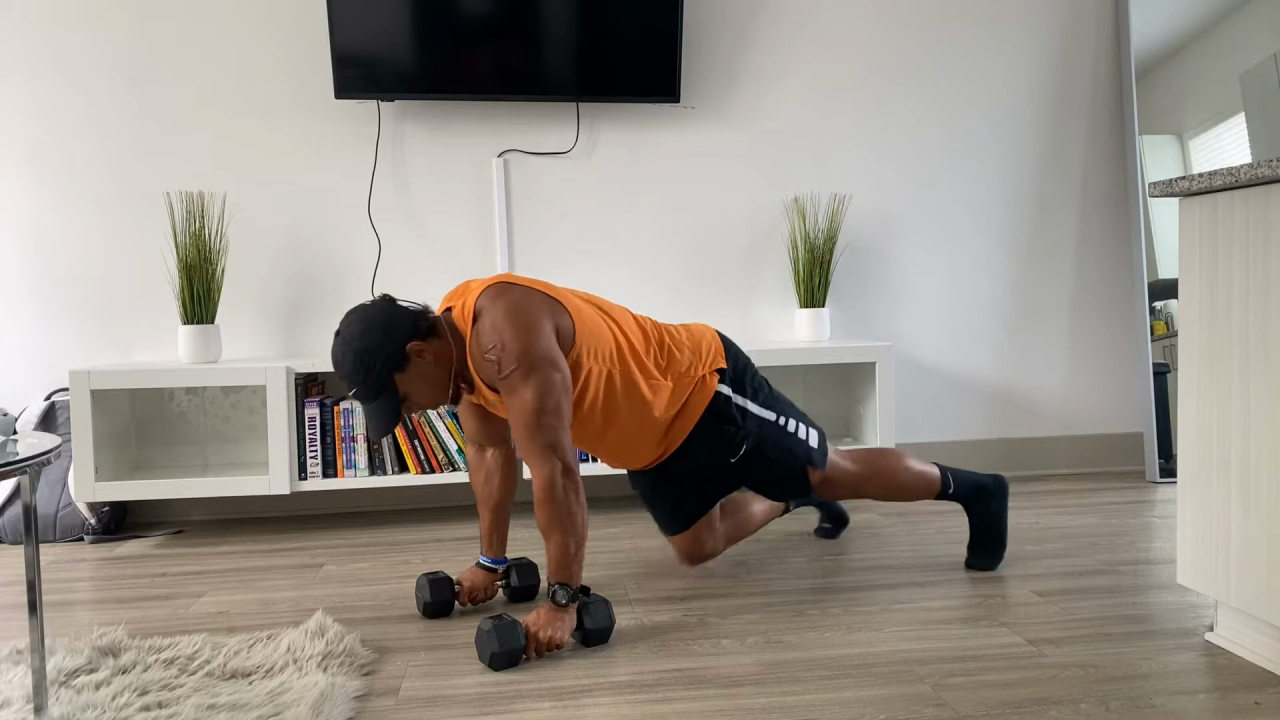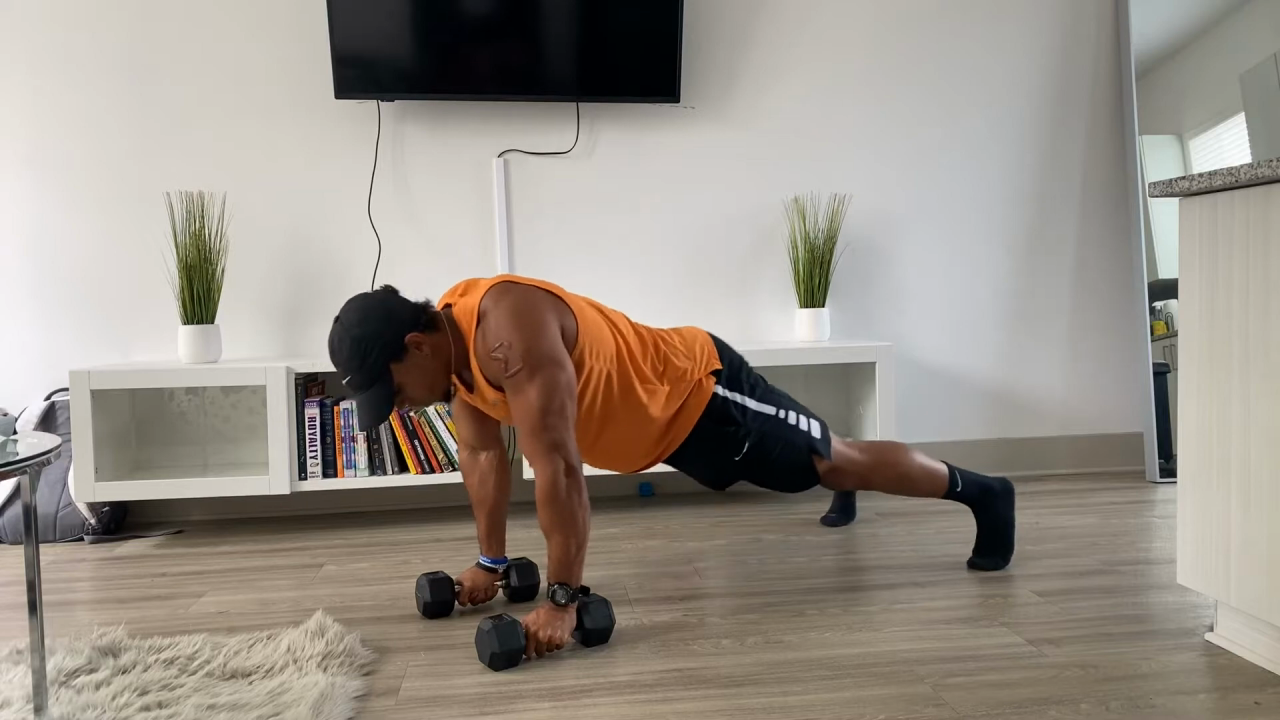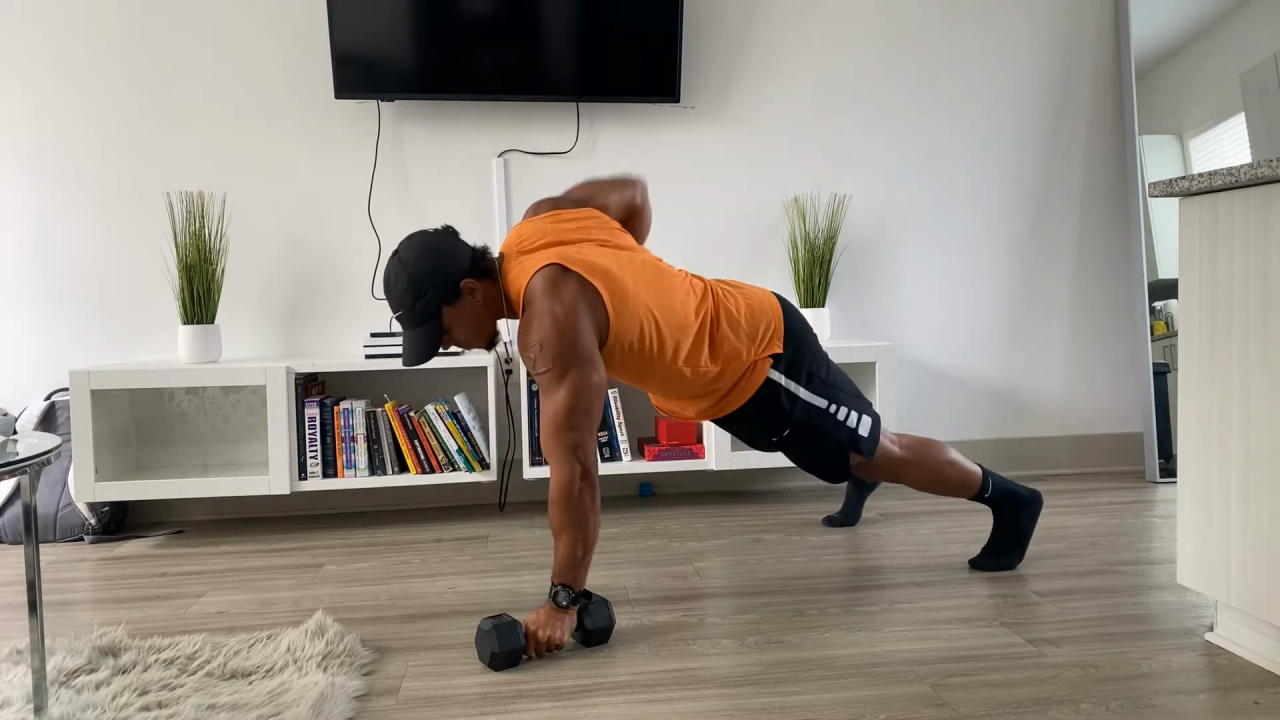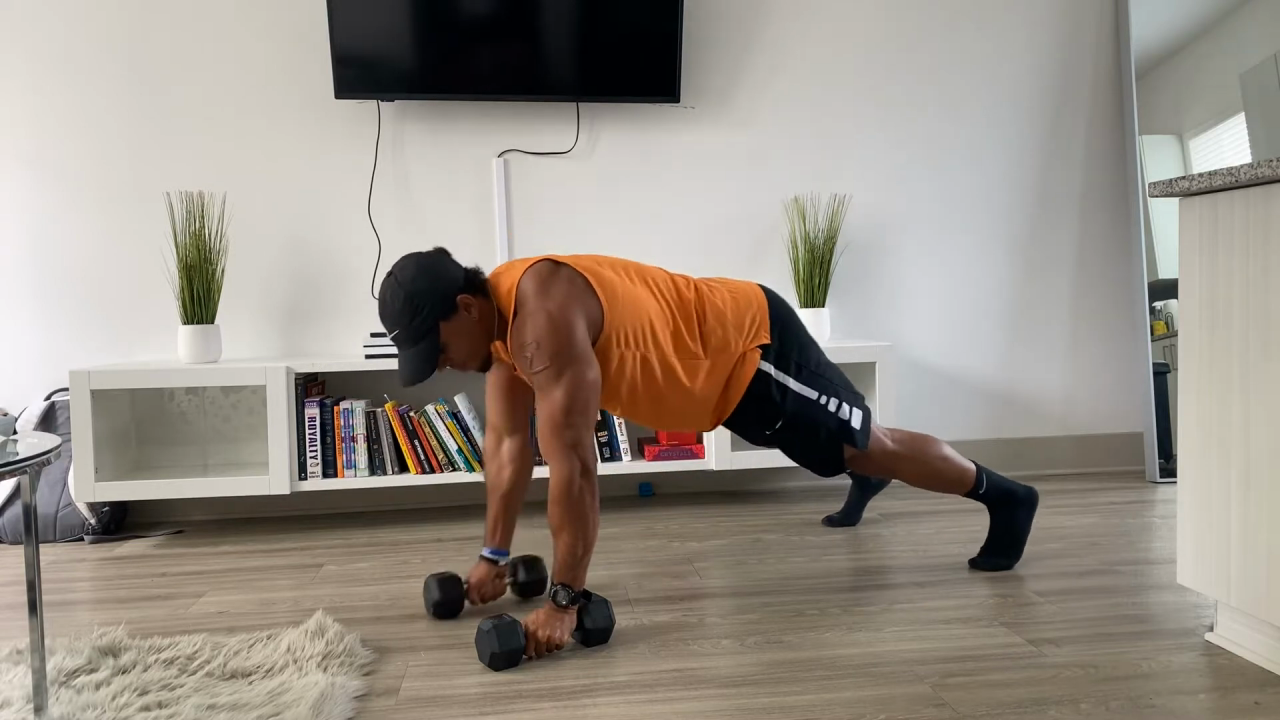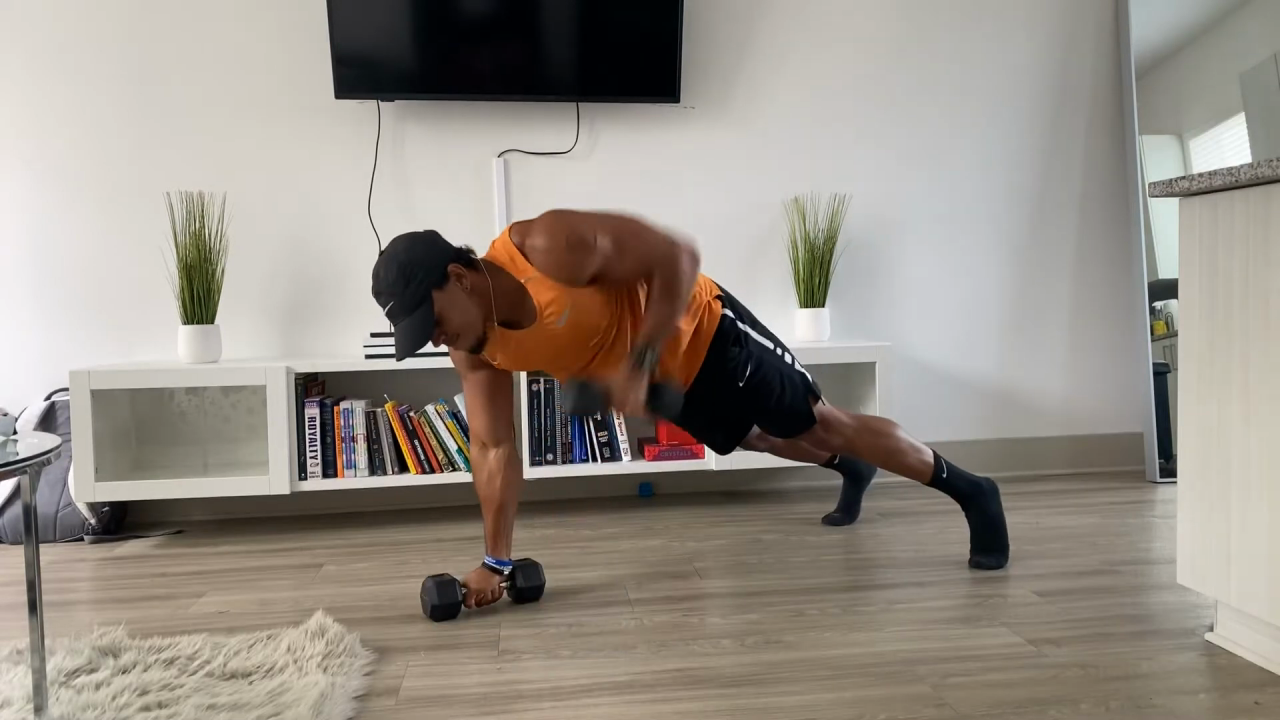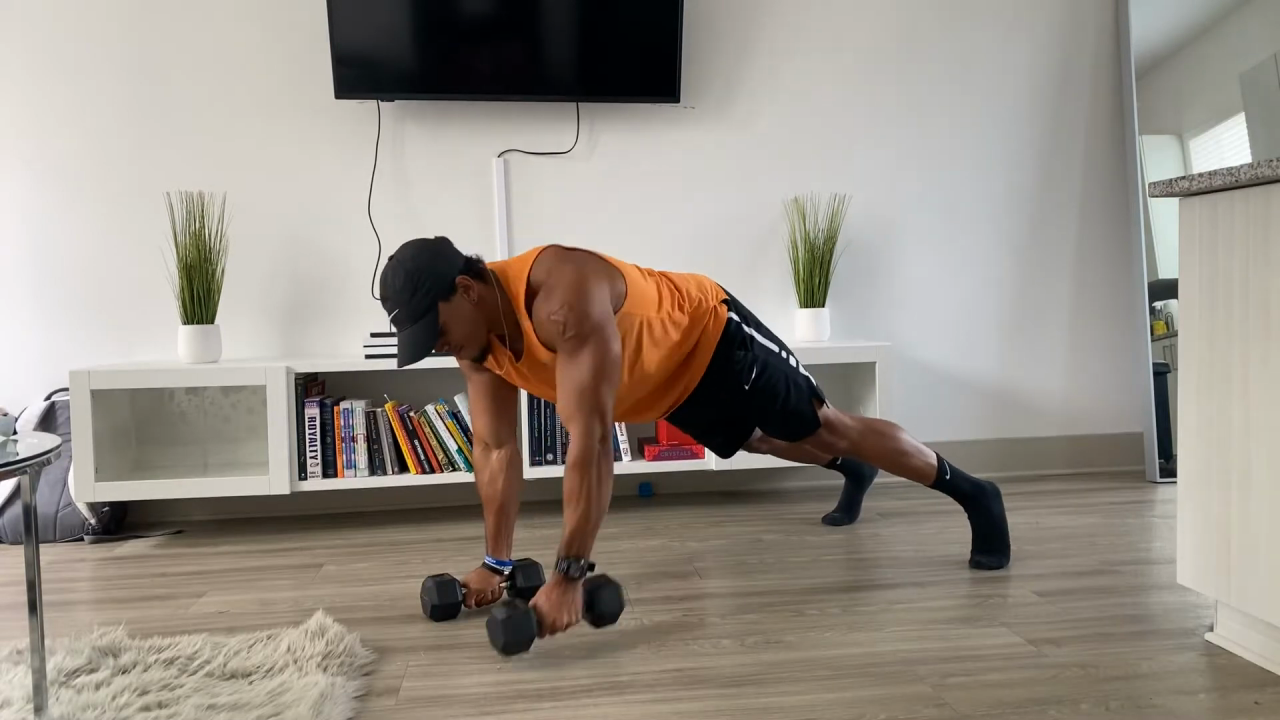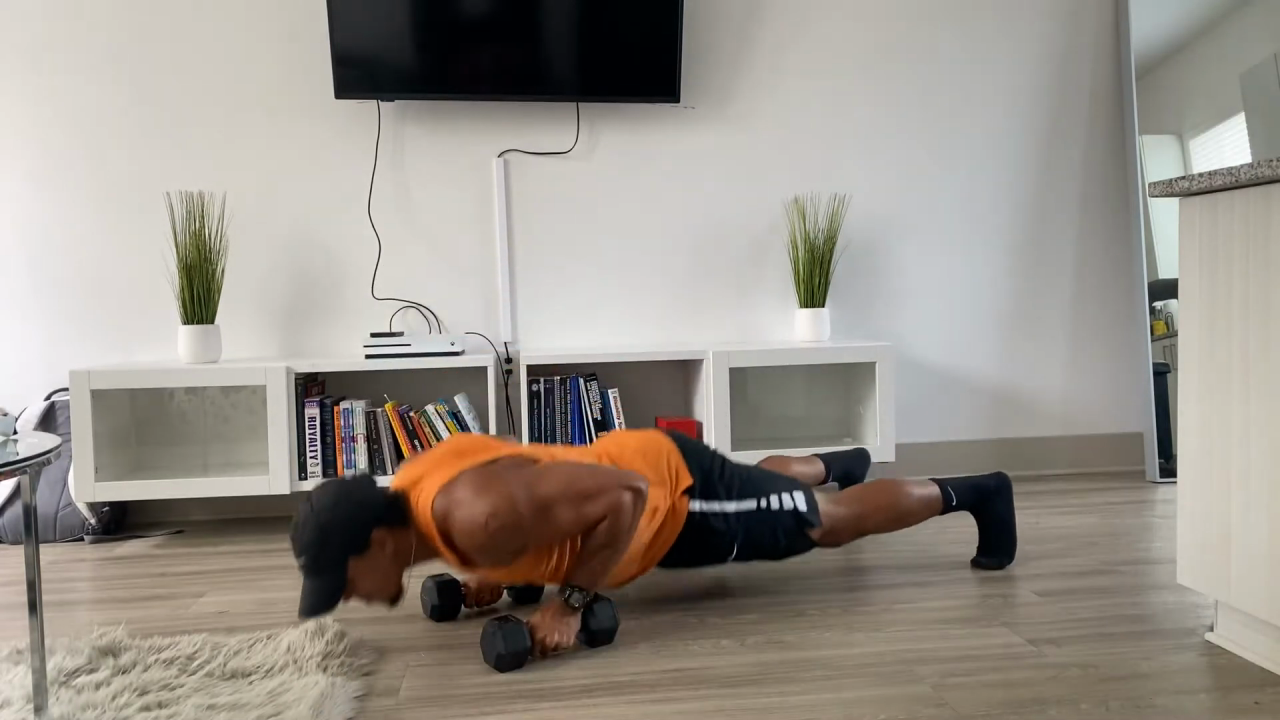
dt=0.7s
person 1, frame 1
left shoulder: (503, 332)
right shoulder: (456, 338)
left elbow: (554, 469)
right elbow: (489, 451)
left wrist: (561, 600)
right wrist: (490, 562)
left hip: (705, 387)
right hip: (651, 427)
left knee: (834, 472)
right knee: (697, 546)
left ankle: (970, 490)
right ankle: (791, 499)
person 1, frame 2
left shoulder: (508, 330)
right shoulder: (453, 337)
left elbow: (559, 468)
right elbow: (482, 452)
left wrist: (561, 600)
right wrist: (490, 561)
left hip: (701, 390)
right hip: (665, 414)
left knee: (836, 459)
left ankle: (982, 491)
right ankle: (843, 488)
person 1, frame 3
left shoulder: (550, 315)
right shoulder: (535, 225)
left elbow: (573, 470)
right elbow: (633, 191)
left wrist: (563, 602)
left hip: (761, 358)
right hip: (737, 330)
left knee: (877, 453)
left ankle: (1009, 500)
right ankle: (864, 482)
person 1, frame 4
left shoulder: (542, 317)
right shoulder: (502, 316)
left elbow: (573, 468)
right elbow: (508, 440)
left wrist: (563, 601)
right wrist: (494, 555)
left hip: (753, 348)
right hip: (721, 363)
left knee: (866, 445)
left ankle: (1006, 497)
right ankle: (867, 479)
person 1, frame 5
left shoulder: (553, 246)
right shoulder: (472, 343)
left elbow: (677, 257)
right elbow: (494, 449)
left wrist: (639, 362)
right wrist: (495, 562)
left hip: (703, 333)
right hip: (668, 381)
left knee: (821, 421)
right knee: (764, 439)
left ankle: (971, 490)
right ankle: (851, 471)
person 1, frame 6
left shoulder: (564, 296)
right shoulder: (478, 334)
left elbow: (590, 441)
right elbow: (496, 451)
left wrist: (568, 576)
right wrist: (496, 561)
left hip: (712, 335)
right hip: (671, 387)
left knee: (827, 425)
right knee: (763, 440)
left ankle: (974, 494)
right ankle: (853, 472)
person 1, frame 7
left shoulder: (475, 514)
right shoulder: (416, 485)
left elbow: (625, 496)
left wrist: (567, 602)
right wrist: (489, 571)
left hip: (672, 499)
right hip: (643, 461)
left knee: (827, 523)
right knee: (769, 490)
left ankle: (977, 494)
right ankle: (841, 463)
